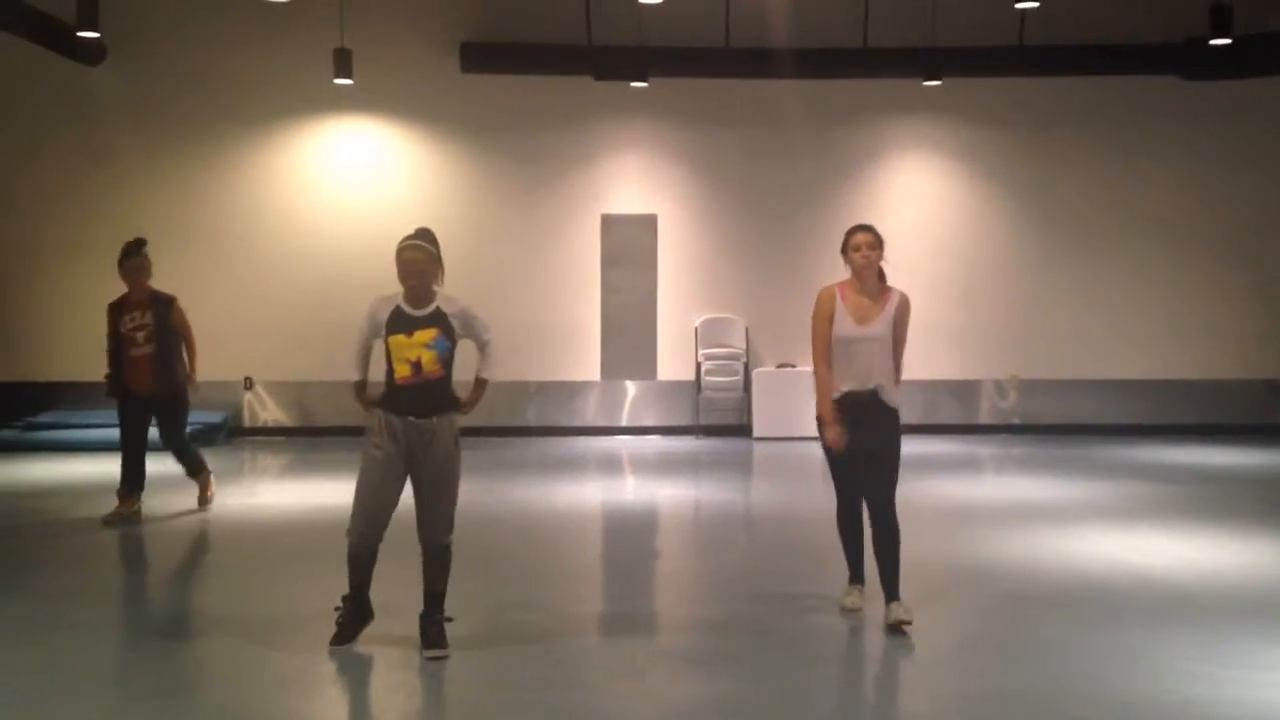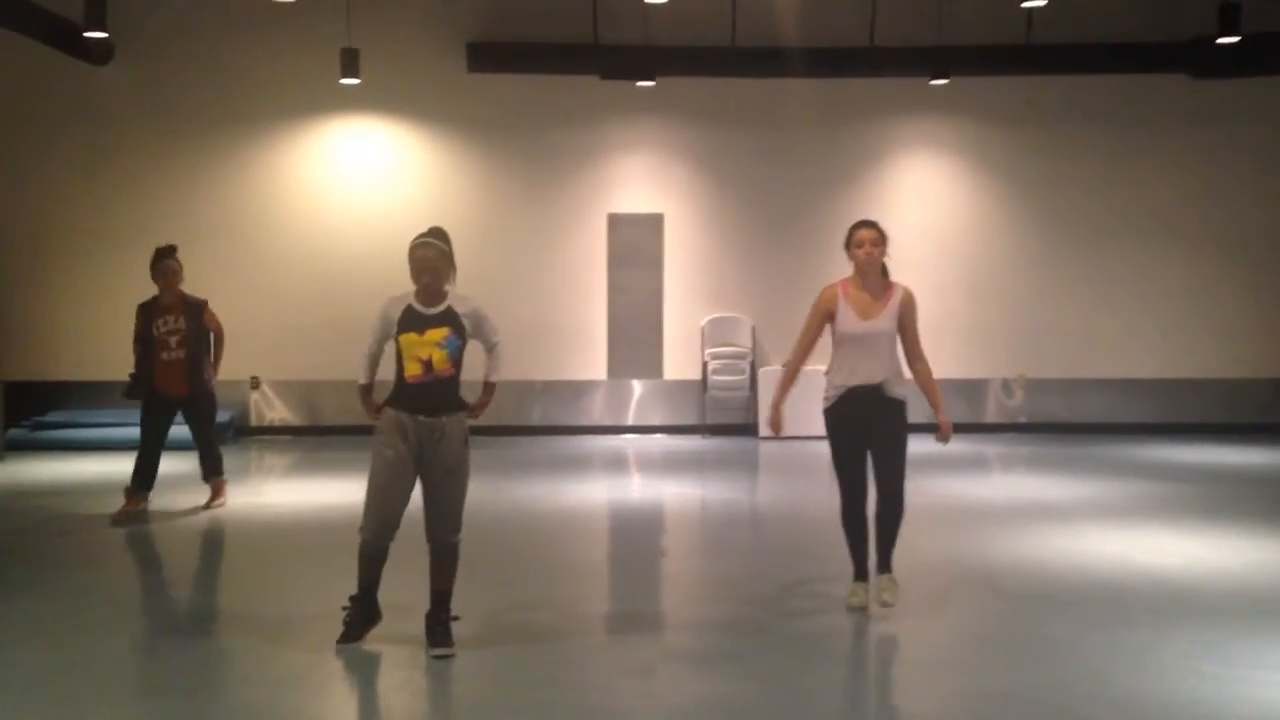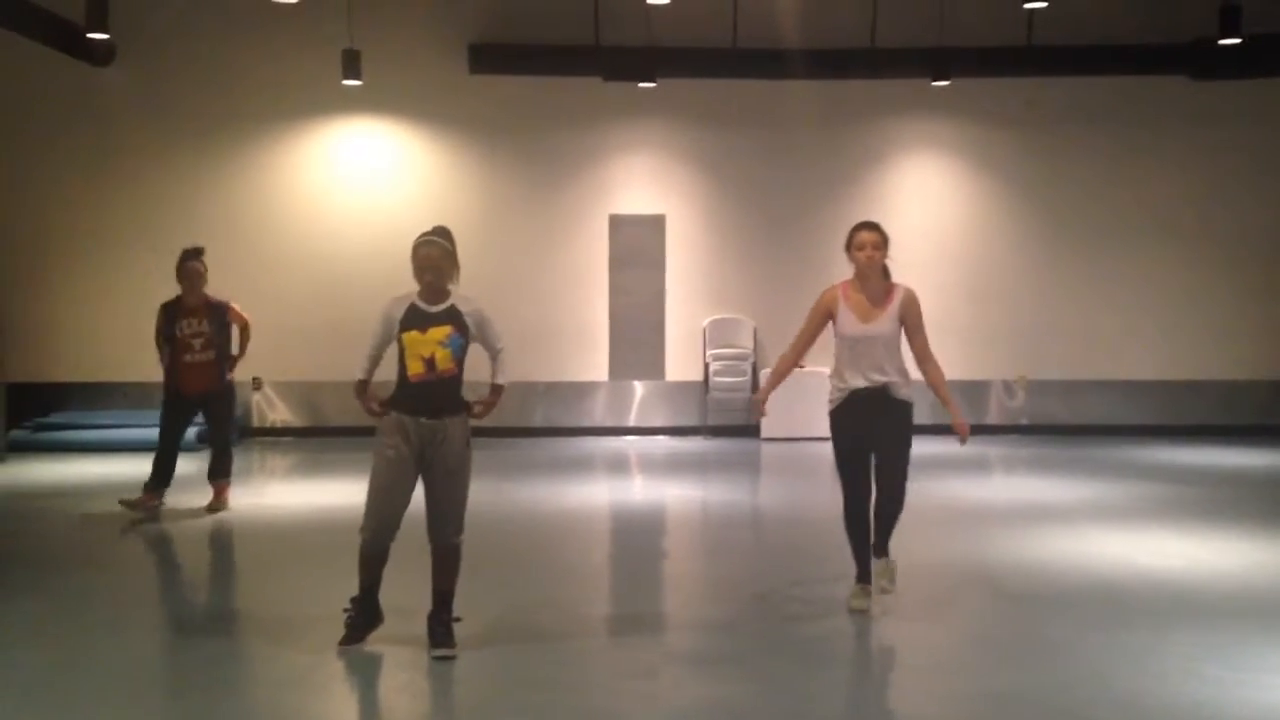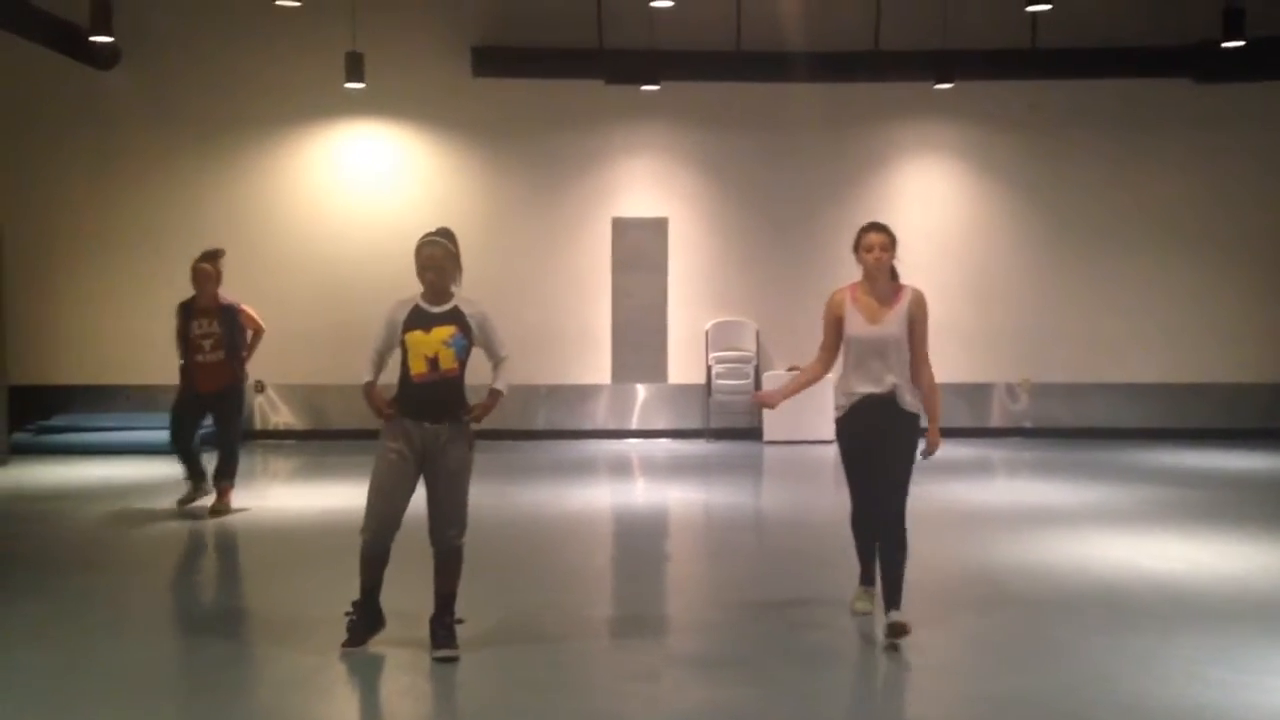
dt=0.2s
person 1, frame 1
left shoulder: (456, 312)
right shoulder: (382, 311)
left elbow: (486, 342)
right elbow: (362, 348)
left wrist: (477, 390)
right wrist: (361, 390)
left hip: (439, 429)
right hip: (389, 425)
left knee: (436, 531)
right knee: (364, 524)
left ankle: (433, 621)
right ankle: (356, 607)
person 1, frame 2
left shoulder: (467, 312)
right shoulder: (393, 310)
left elbow: (493, 346)
right elbow: (373, 351)
left wrist: (487, 392)
right wrist: (366, 394)
left hip: (448, 427)
right hip: (398, 423)
left knee: (444, 529)
right knee: (377, 522)
left ankle: (440, 620)
right ankle: (364, 606)
person 1, frame 3
left shoulder: (469, 312)
right shoulder: (397, 309)
left elbow: (497, 352)
right elbow: (374, 352)
left wrist: (494, 392)
right wrist: (363, 388)
left hip: (450, 427)
right hip: (400, 425)
left knee: (446, 530)
right knee: (378, 522)
left ankle: (441, 621)
right ankle: (365, 608)
person 1, frame 4
left shoulder: (472, 314)
right shoulder: (401, 312)
left elbow: (500, 359)
right elbow: (378, 355)
left wrist: (492, 398)
right wrist: (371, 389)
left hip: (452, 432)
right hip: (403, 428)
left knee: (448, 532)
right knee: (378, 523)
left ankle: (444, 623)
right ankle: (367, 611)
person 2, frame 1
left shoulder: (898, 301)
right shoulder: (829, 299)
right elbow: (821, 365)
right wrist: (827, 419)
left hip: (881, 409)
right hip: (839, 410)
left knee: (882, 503)
right knee: (848, 500)
left ankle: (893, 600)
right ankle: (855, 581)
person 2, frame 2
left shoulder: (902, 297)
right shoulder: (832, 296)
left elbow: (915, 357)
right elbow: (801, 352)
left wrist: (939, 411)
right wrist: (778, 403)
left hip: (887, 402)
right hip: (843, 404)
left knee: (892, 492)
right knee: (852, 494)
left ankle: (885, 569)
right ankle: (860, 577)
person 2, frame 3
left shoulder: (904, 298)
right shoulder: (833, 298)
left elbow: (925, 358)
right elbow: (799, 347)
left wrist: (953, 410)
right wrist: (766, 389)
left hip: (892, 404)
right hip: (848, 406)
left knee: (892, 491)
right knee: (856, 498)
left ankle: (882, 554)
right ankle: (863, 579)
person 2, frame 4
left shoulder: (912, 300)
right shoulder: (840, 301)
left elbow: (921, 366)
right elbow: (824, 363)
left wrist: (934, 422)
right wrist: (781, 392)
left hip: (900, 413)
right hip: (855, 413)
left knee: (892, 509)
right knee: (864, 504)
left ankle: (893, 608)
right ankle: (867, 583)
person 3, frame 1
left shoulder: (167, 304)
right shoulder: (116, 309)
left elbow: (188, 337)
right elbow: (114, 346)
left wrist: (191, 369)
right wrist: (114, 377)
left hip: (167, 387)
right hip: (132, 389)
left knee: (173, 440)
right knee: (131, 444)
left ankle: (204, 479)
right ankle: (129, 500)
person 3, frame 2
left shoulder: (198, 307)
right shoulder: (145, 311)
left elbow: (218, 333)
right elbow: (139, 342)
left wrist: (215, 364)
right wrist: (143, 372)
left hip: (195, 388)
right hip: (158, 390)
left knee: (205, 439)
right knee: (149, 444)
left ankle: (218, 488)
right ankle: (136, 499)
person 3, frame 3
left shoulder: (220, 308)
right shoulder: (168, 310)
left elbow: (245, 325)
right elbow: (160, 337)
left wrist: (237, 357)
right wrist: (168, 362)
left hip: (217, 386)
right hip: (180, 387)
left knee: (220, 438)
right knee: (168, 440)
left ankle: (221, 490)
right ankle: (153, 495)
person 3, frame 4
left shoulder: (232, 310)
right shoulder: (184, 310)
left elbow: (259, 329)
left wrist: (245, 358)
right wrist: (187, 360)
left hip: (227, 387)
right hip: (194, 387)
left knee: (227, 439)
right knee: (180, 437)
left ankle: (224, 492)
right ankle: (197, 483)
